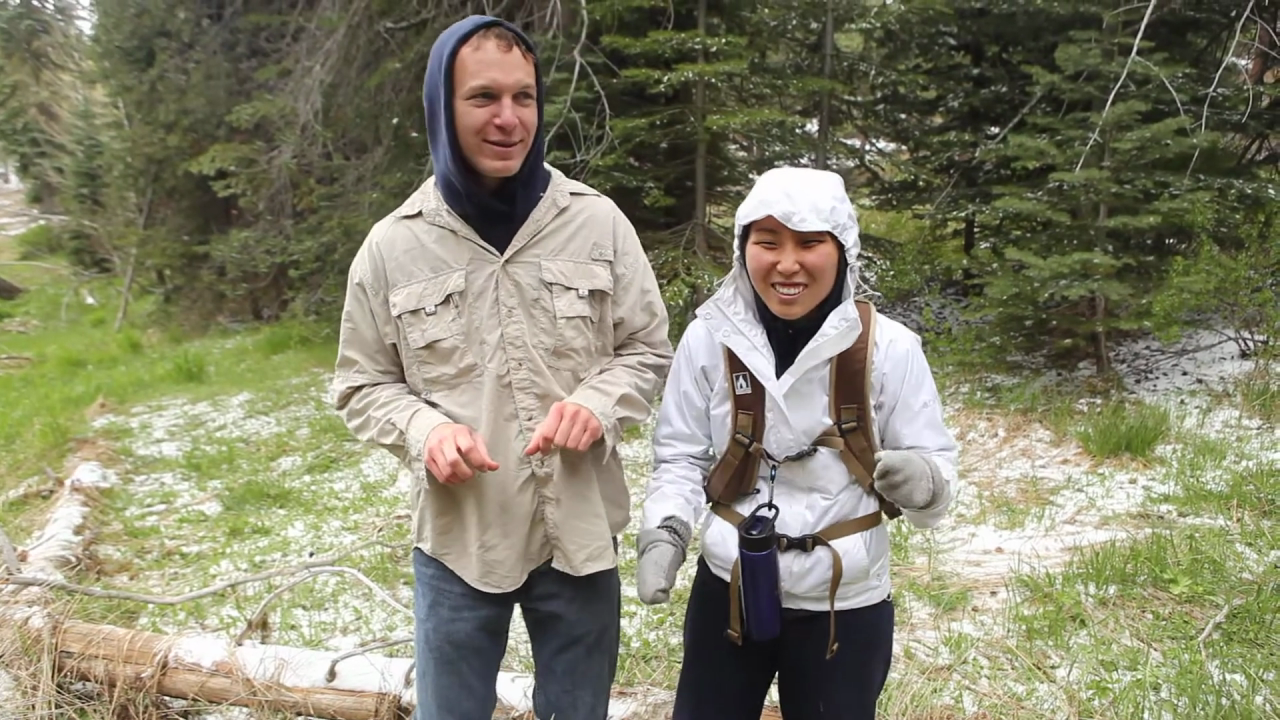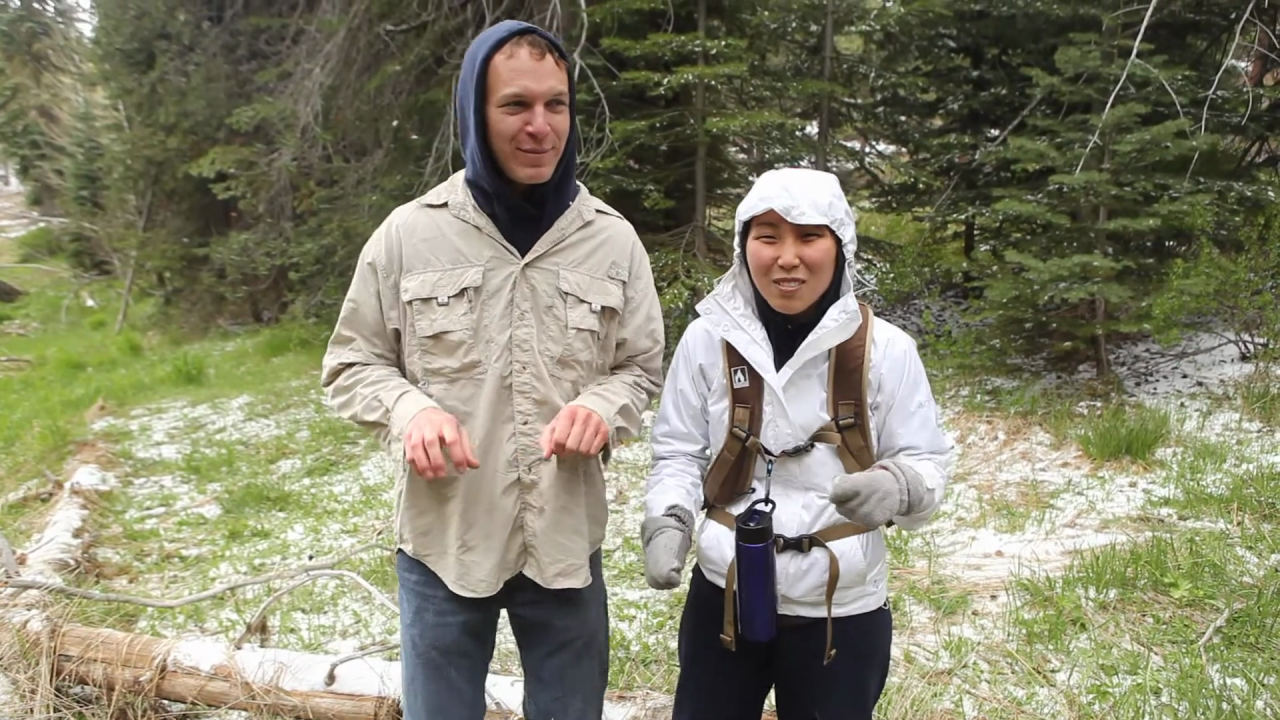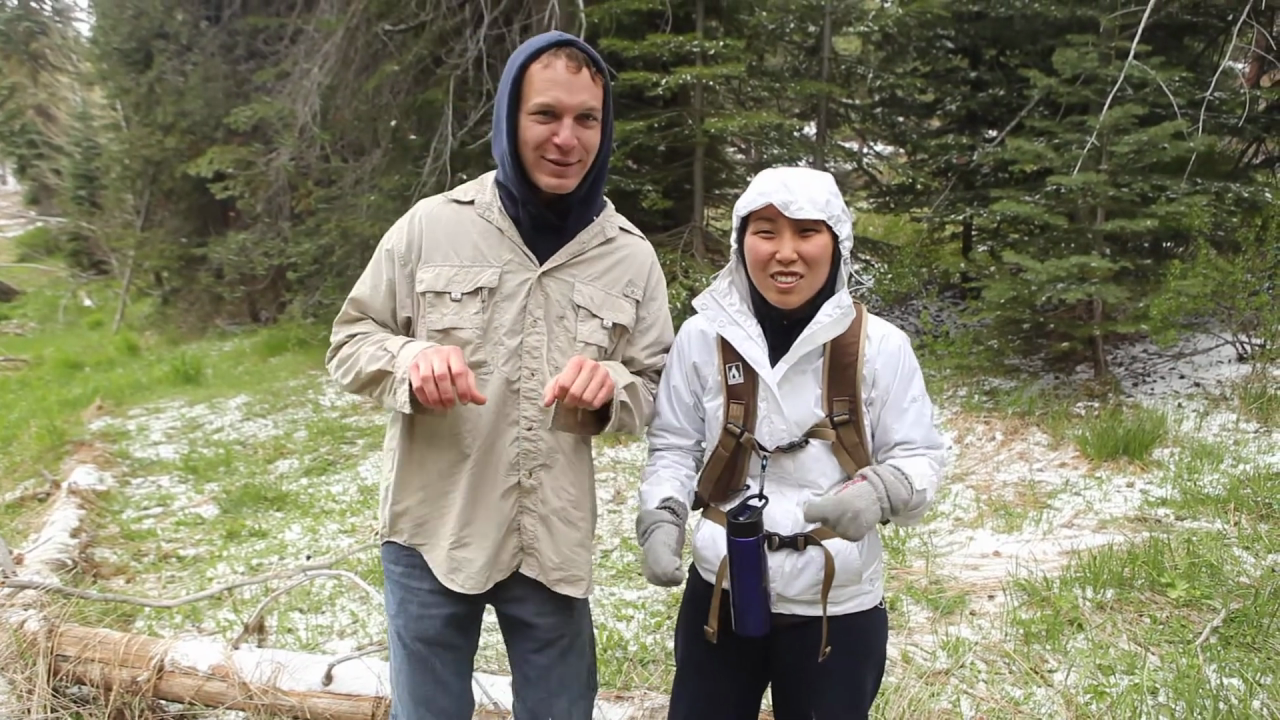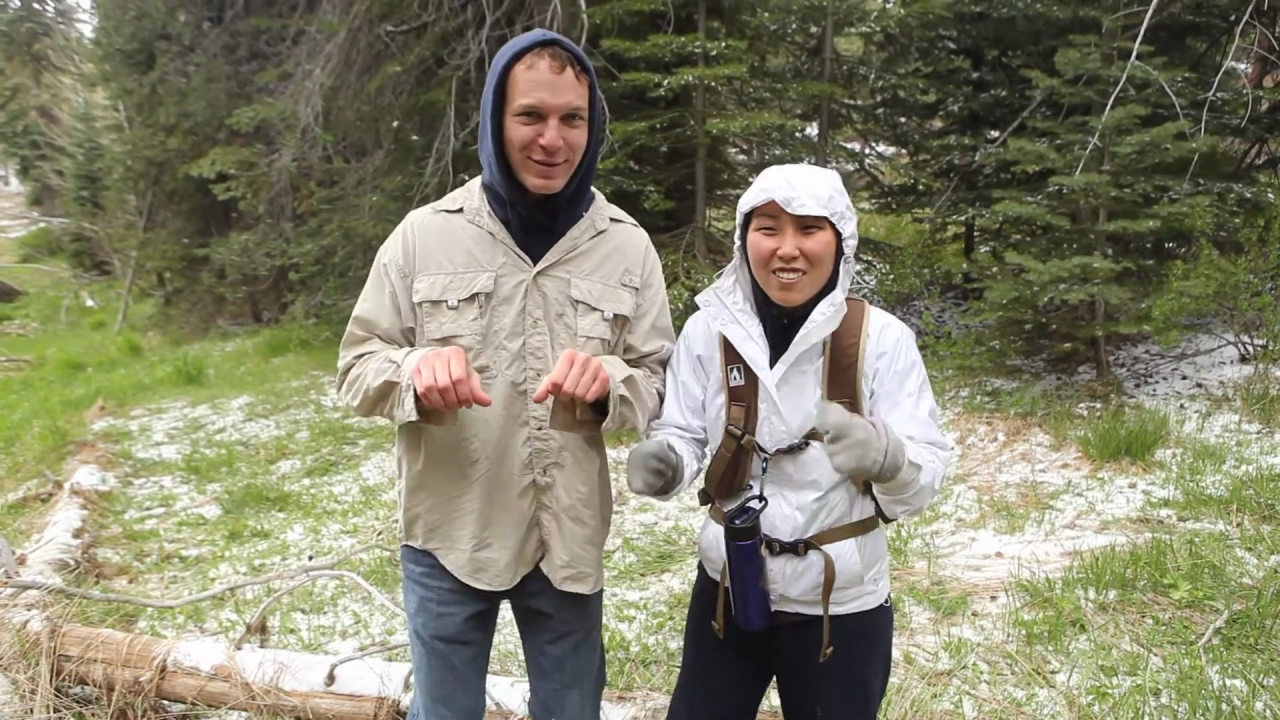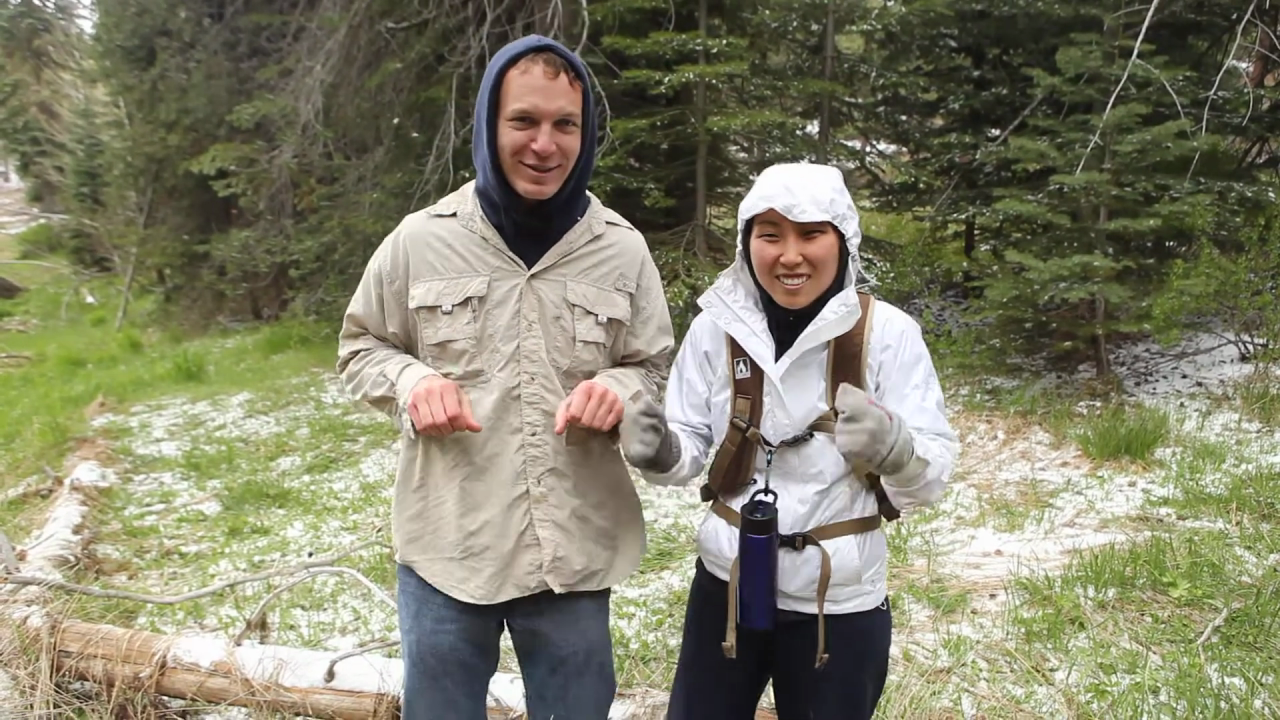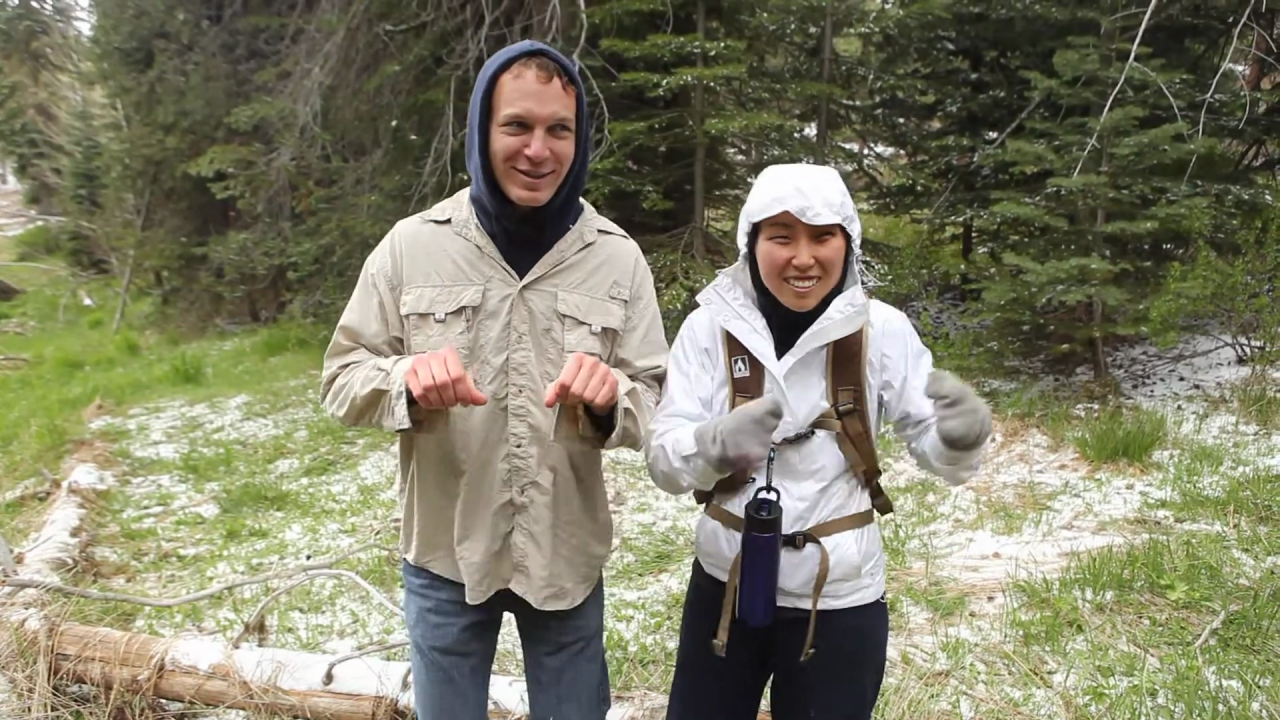
dt=0.4s
person 1, frame 1
left shoulder: (597, 222)
right shoulder: (393, 245)
left elbow: (648, 351)
right elbow: (361, 385)
left wrist: (598, 404)
right wrist: (424, 429)
left hip: (580, 531)
right hip: (457, 539)
person 1, frame 2
left shoulder: (612, 240)
right shoulder: (408, 233)
left elbow: (644, 371)
right elbow: (347, 363)
left wrist: (602, 409)
right wrist: (405, 406)
left hip: (564, 540)
right hip: (441, 540)
person 1, frame 3
left shoulder: (631, 257)
right shoulder: (430, 226)
left elbow: (652, 387)
right elbow: (349, 342)
left wrist: (610, 387)
right wrist: (410, 358)
left hip: (554, 540)
right hip: (431, 532)
person 1, frame 4
left shoulder: (626, 246)
right shoulder: (424, 235)
left elbow: (656, 380)
right elbow: (356, 369)
left wrist: (607, 381)
right wrist: (415, 367)
left hip: (568, 536)
right hip: (449, 534)
person 1, frame 5
left shoulder: (622, 250)
right shoulder: (418, 241)
left elbow: (655, 370)
right elbow: (360, 351)
left wrist: (618, 392)
right wrist: (411, 381)
left hip: (575, 554)
right hip: (443, 549)
person 1, frame 6
left shoulder: (618, 259)
right shoulder: (411, 246)
left elbow: (654, 404)
right elbow: (342, 379)
left wrist: (609, 398)
right wrist: (407, 376)
left hip: (566, 553)
right hip: (445, 551)
person 2, frame 1
left shoulder: (889, 348)
right shoulder: (710, 337)
left elbow: (934, 459)
right elbow: (681, 455)
left wrist: (918, 478)
right wrist: (663, 533)
left hip: (845, 601)
right hip: (729, 586)
person 2, frame 2
left shoulder: (884, 349)
right shoulder: (709, 337)
left elbow: (927, 463)
right elbow: (678, 453)
left wrist: (894, 487)
right wrist: (667, 523)
left hip: (842, 607)
right hip: (725, 594)
person 2, frame 3
left shoulder: (879, 345)
right shoulder: (704, 335)
left elbow: (919, 456)
right elbow: (674, 446)
left wrist: (880, 491)
right wrist: (660, 516)
left hip: (838, 606)
right hip: (722, 592)
person 2, frame 4
left shoulder: (881, 339)
right shoulder: (709, 330)
left elbow: (926, 468)
right elbow: (681, 435)
left wrist: (880, 454)
right wrist: (661, 463)
left hip: (842, 604)
right hip: (730, 588)
person 2, frame 5
left shoulder: (887, 333)
right shoulder: (716, 327)
left elbow: (933, 468)
right elbow: (689, 439)
left wrist: (890, 444)
right wrist: (657, 447)
left hip: (840, 601)
right hip: (726, 585)
person 2, frame 6
left shoulder: (878, 328)
right shoulder: (709, 327)
left elbow: (932, 440)
right elbow: (664, 458)
left wrist: (960, 431)
right wrist: (723, 437)
left hip: (839, 599)
right hip: (727, 586)
